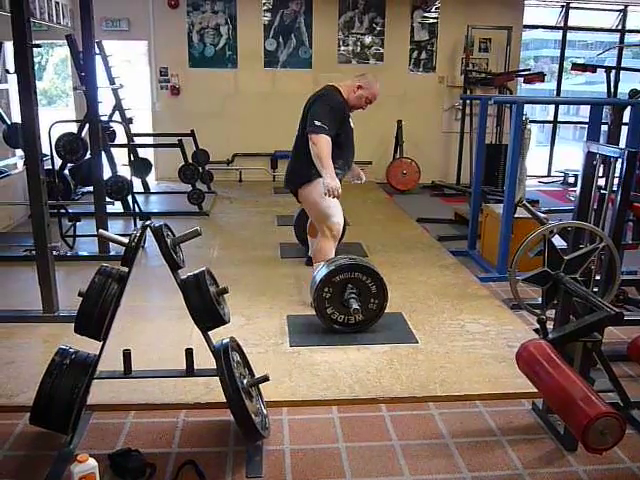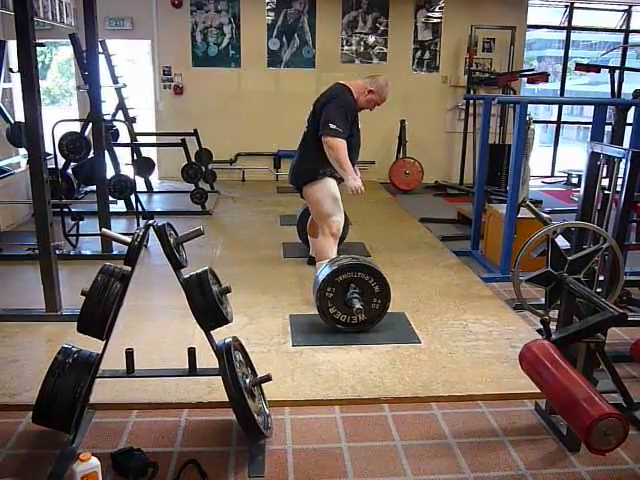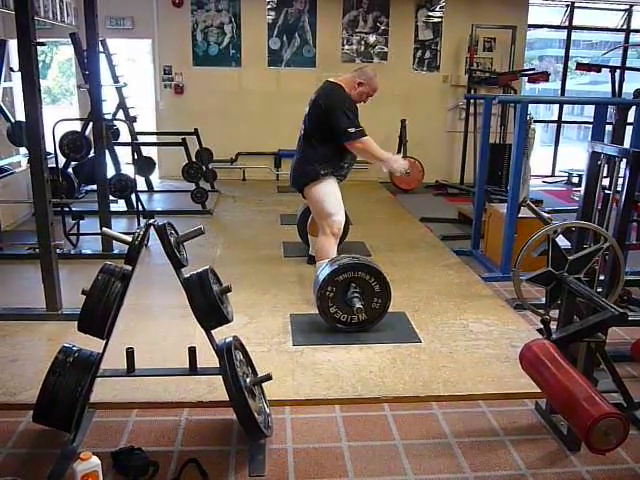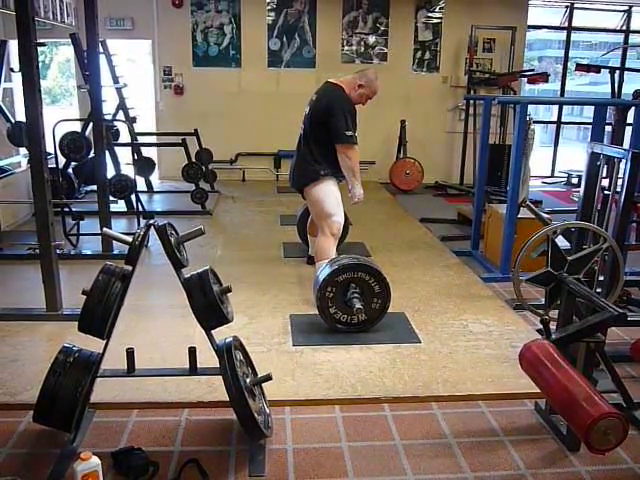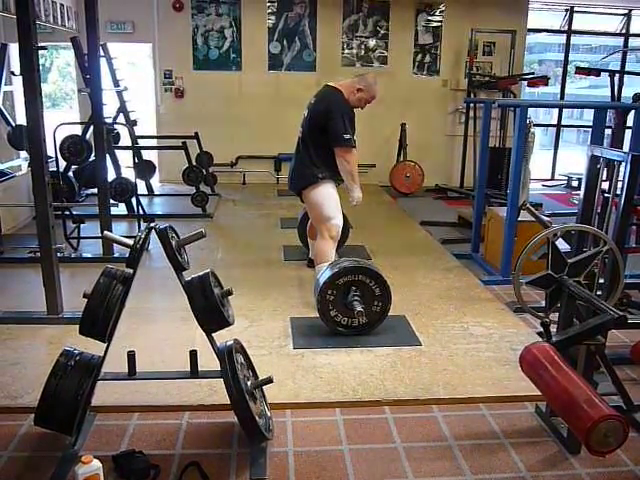
dt=1s
person 1, frame 1
left shoulder: (338, 102)
right shoulder: (330, 101)
right elbow: (318, 138)
left wrist: (350, 167)
right wrist: (329, 177)
left hip: (318, 174)
right hip: (313, 176)
left knee: (321, 217)
right knee: (331, 228)
left ankle: (314, 255)
person 1, frame 2
left shoulder: (342, 96)
right shoulder: (341, 101)
right elbow: (332, 140)
left wrist: (350, 167)
right wrist: (349, 176)
left hip: (316, 169)
right hip: (317, 172)
left knee: (321, 215)
right knee: (332, 227)
left ankle: (315, 255)
person 1, frame 3
left shoulder: (331, 92)
right shoulder: (338, 100)
left elbow: (349, 138)
right elbow: (356, 143)
left wrist: (380, 158)
right wrist: (389, 160)
left hip: (312, 168)
right hip: (317, 172)
left knee: (321, 215)
right knee: (333, 226)
left ankle: (315, 254)
person 1, frame 4
left shoulder: (328, 90)
right shoulder: (340, 103)
right elbow: (346, 148)
right wrist: (356, 184)
left hip: (311, 167)
right hip: (317, 172)
left knee: (320, 215)
right knee: (332, 226)
left ankle: (314, 254)
person 1, frame 5
left shoulder: (327, 94)
right shoulder: (339, 106)
right elbow: (344, 152)
right wrist: (354, 187)
left hip: (309, 170)
right hip: (316, 175)
left knee: (320, 217)
right knee: (331, 230)
left ankle: (315, 257)
